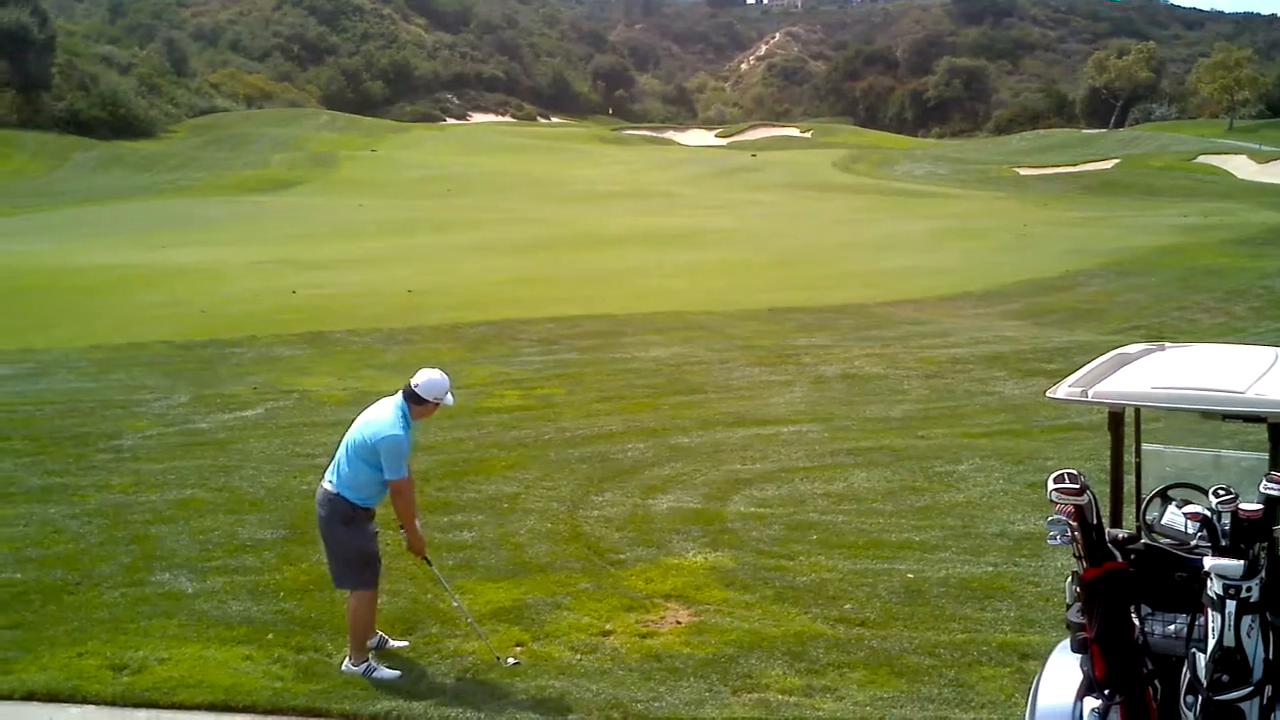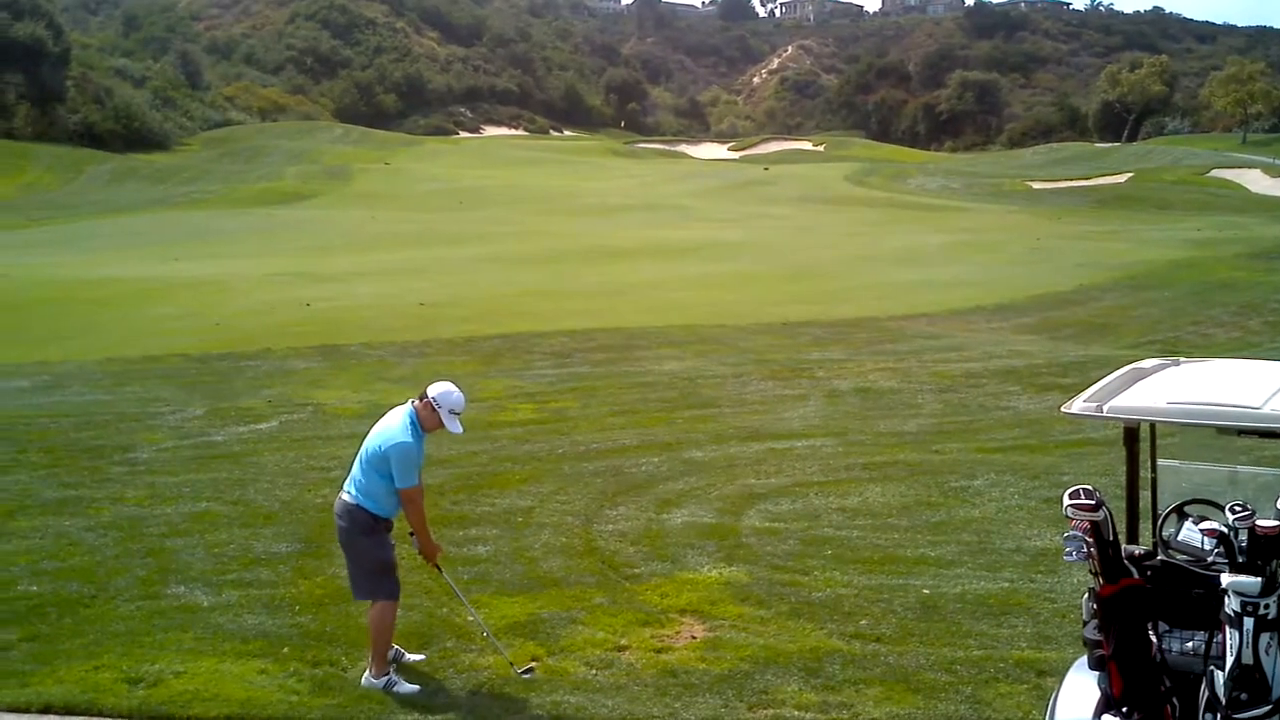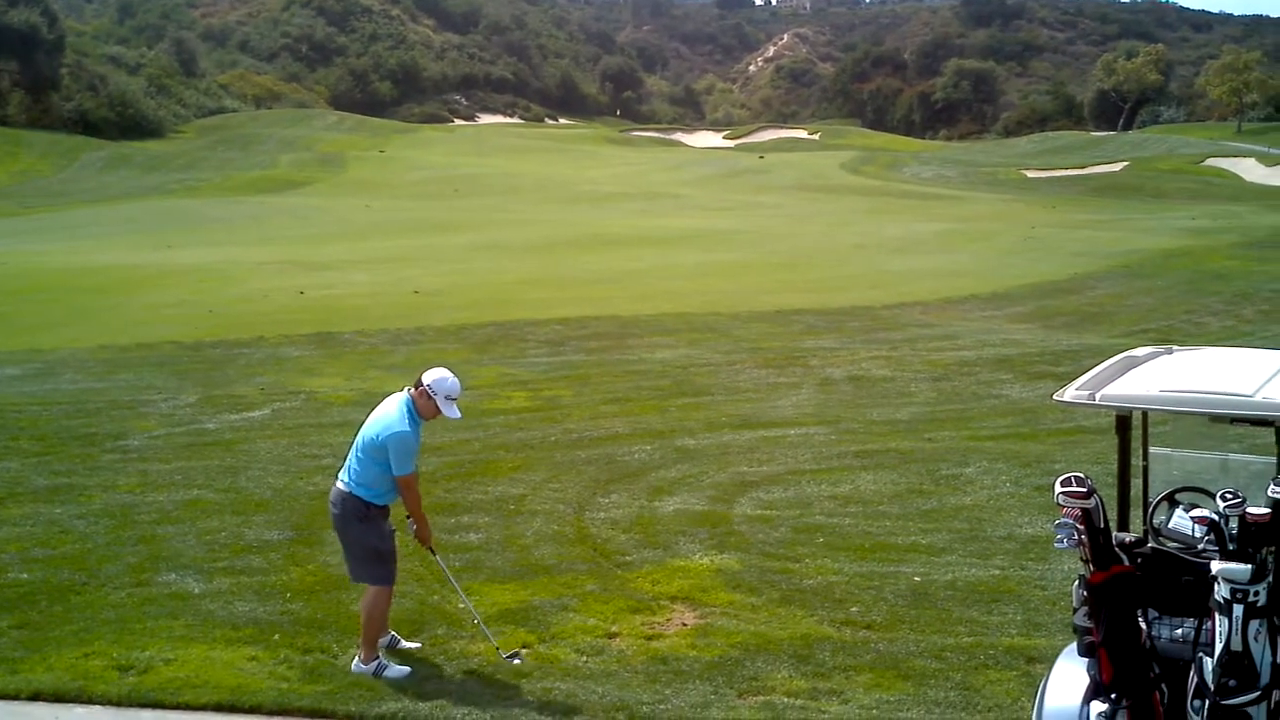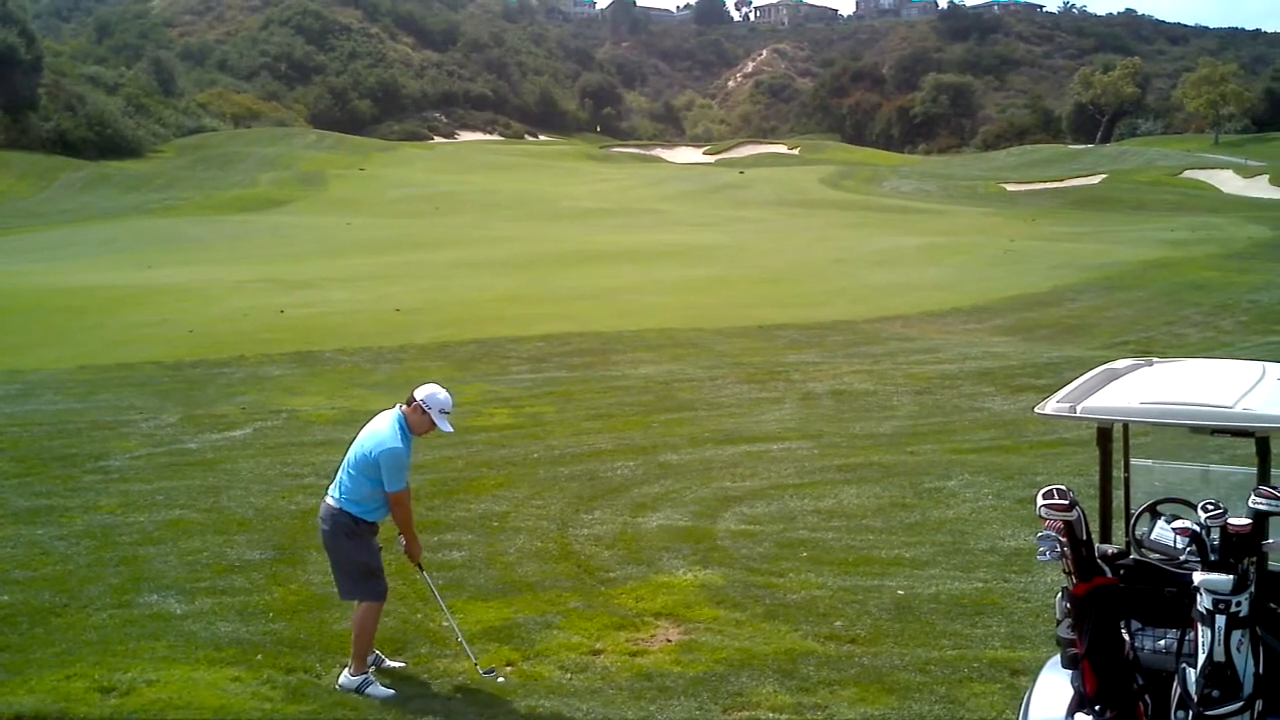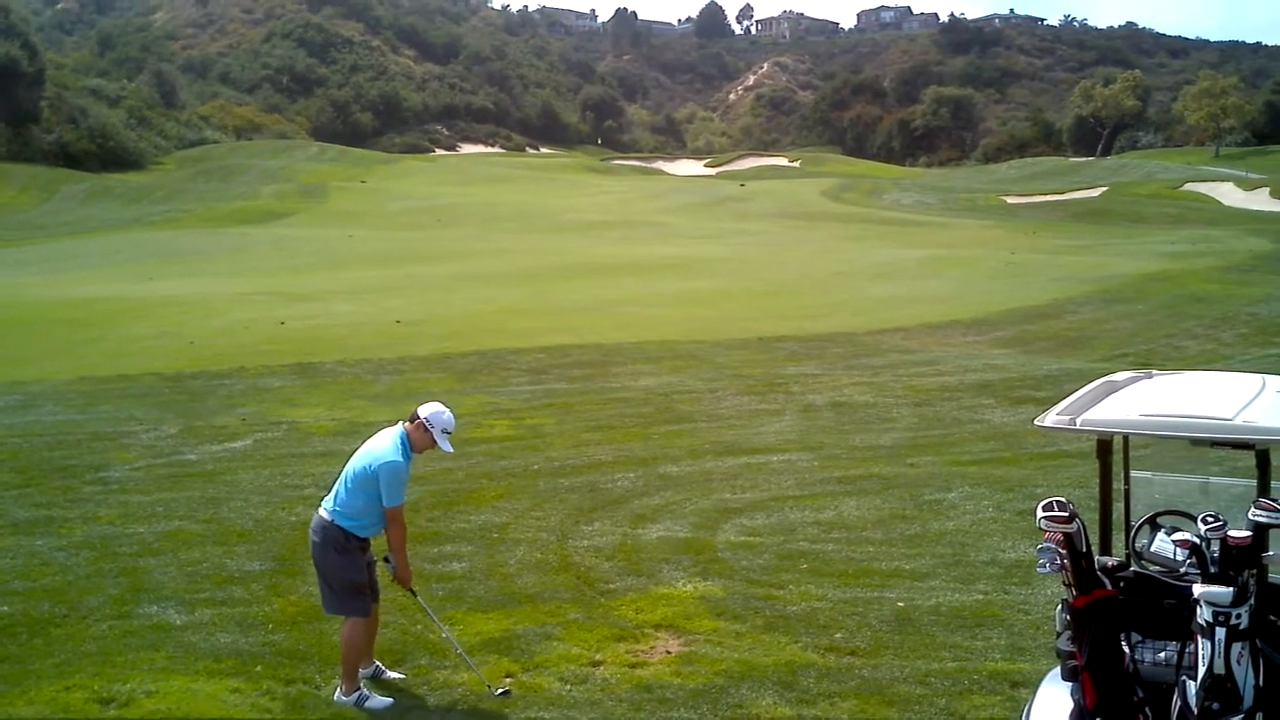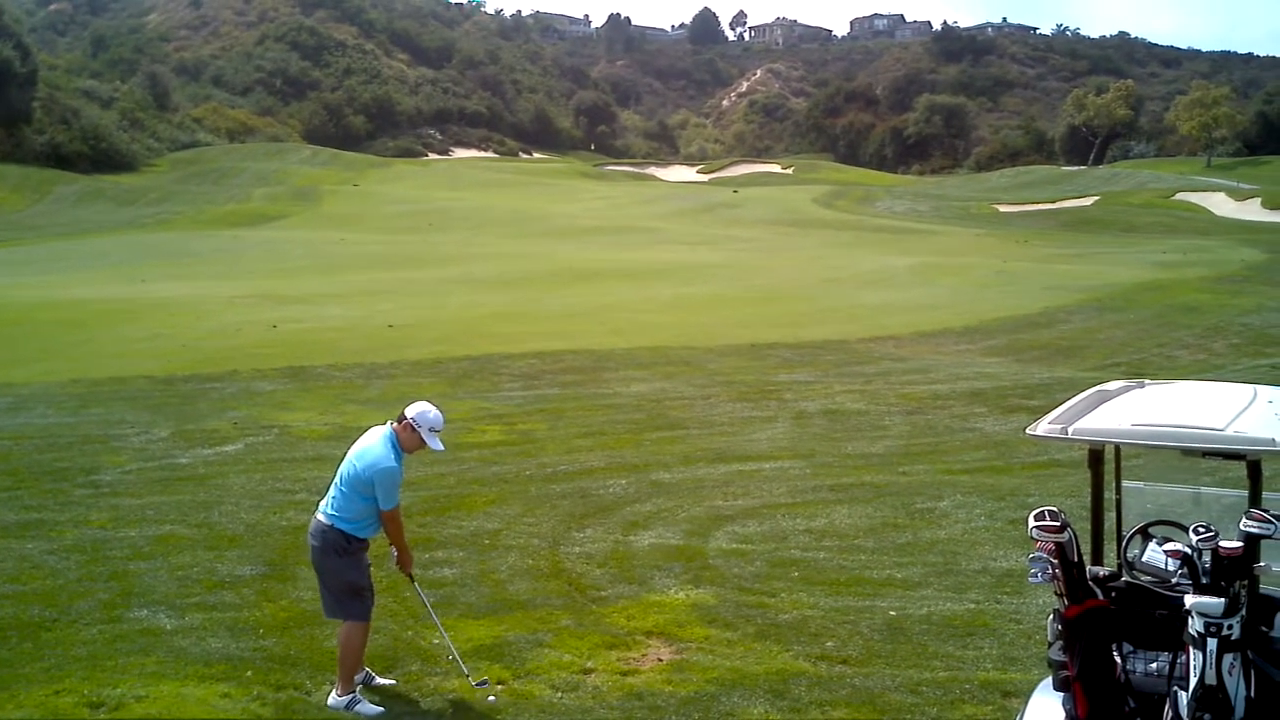
dt=0.7s
person 1, frame 1
left shoulder: (396, 408)
right shoulder: (392, 433)
left elbow: (406, 474)
right elbow: (399, 492)
left wrist: (415, 522)
right wrist: (413, 535)
left hip: (353, 502)
right hip: (341, 507)
left knee: (371, 574)
right knee: (363, 583)
left ankle: (368, 636)
right ankle: (357, 659)
person 1, frame 2
left shoulder: (407, 417)
right shoulder: (403, 441)
left elbow: (416, 486)
right elbow: (410, 500)
left wrist: (422, 535)
right wrist: (426, 542)
left hip: (368, 513)
right hip: (361, 518)
left knee: (386, 587)
right knee: (385, 594)
left ankle: (384, 649)
right ankle: (378, 671)
person 1, frame 3
left shoulder: (400, 402)
right shoulder: (401, 430)
left elbow: (409, 476)
right elbow: (408, 487)
left wrist: (416, 517)
right wrist: (422, 525)
left hip: (368, 501)
right hip: (356, 506)
left knee: (386, 571)
right knee: (379, 580)
left ankle: (381, 634)
right ankle: (367, 658)
person 1, frame 4
left shoulder: (391, 419)
right shoulder: (393, 446)
left elbow: (400, 489)
right elbow: (398, 503)
left wrist: (407, 533)
right wrist: (412, 541)
left hip: (354, 517)
right hip: (345, 522)
left knee: (371, 589)
right knee: (372, 594)
left ankle: (367, 653)
right ankle: (356, 672)
person 1, frame 5
left shoulder: (393, 436)
right shoulder: (394, 461)
left elbow: (390, 516)
right elbow: (395, 521)
left wrist: (395, 556)
right wrist: (402, 565)
left hip: (348, 532)
right hip: (336, 536)
left knee: (370, 602)
right knee: (357, 611)
left ankle: (367, 665)
right ankle: (349, 689)
person 1, frame 6
left shoulder: (379, 434)
right shoulder: (387, 465)
right elbow: (391, 519)
left wrist: (397, 546)
right wrist: (404, 553)
left hip: (341, 533)
right hip: (336, 540)
left knee: (361, 608)
right knee: (356, 615)
left ankle: (357, 671)
right ankle: (343, 692)
